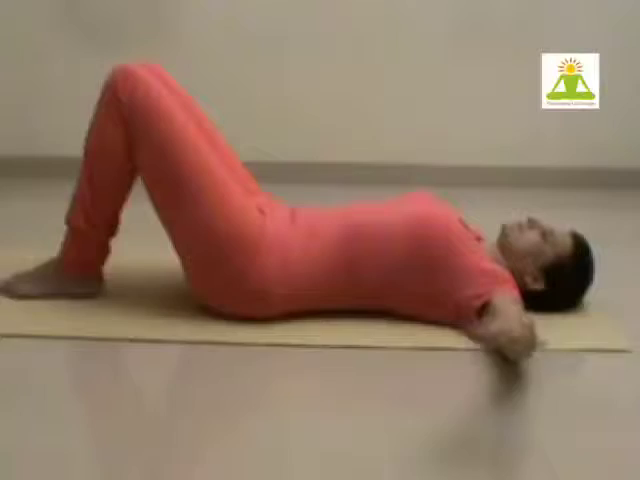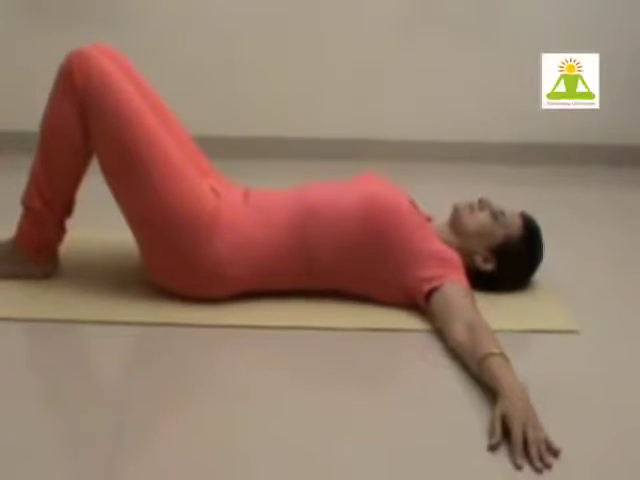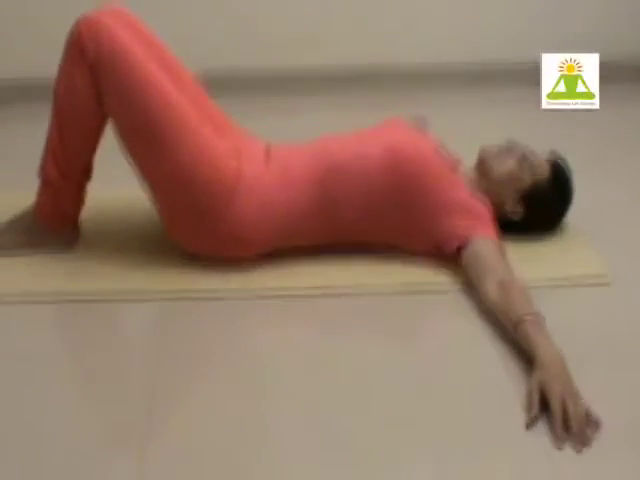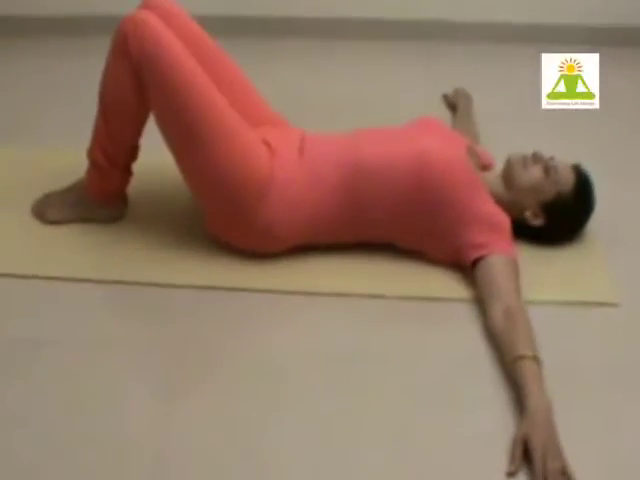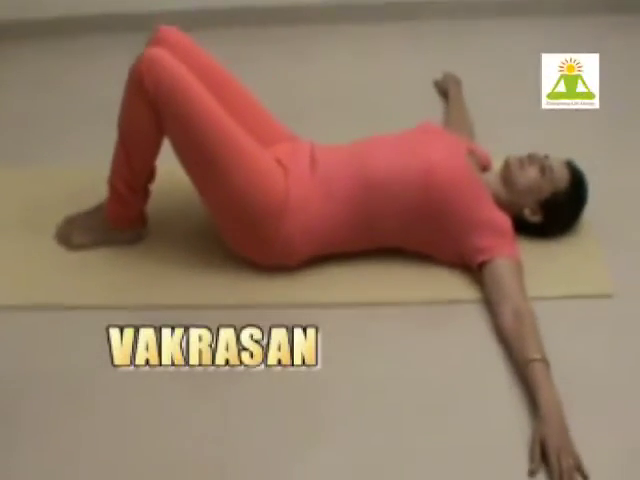
dt=1s
person 1, frame 1
left shoulder: (486, 279)
right shoulder: (470, 250)
left elbow: (511, 318)
left wrist: (516, 333)
left hip: (246, 266)
right hip: (265, 233)
left knee: (130, 88)
right knee: (141, 81)
left ankle: (76, 270)
right ankle: (79, 265)
person 1, frame 2
left shoulder: (438, 265)
right shoulder: (423, 234)
left elbow: (464, 326)
left wrist: (511, 389)
left hip: (204, 244)
right hip: (224, 210)
left knee: (87, 68)
right knee: (100, 64)
person 1, frame 3
left shoulder: (468, 214)
right shoulder: (450, 175)
left elbow: (495, 281)
left wrist: (546, 354)
left hip: (225, 206)
right hip: (246, 166)
left ankle: (52, 220)
right ankle: (56, 213)
person 1, frame 4
left shoulder: (487, 225)
right shoulder: (475, 162)
left elbow: (504, 307)
left wrist: (537, 405)
right wrist: (463, 102)
left hip: (261, 199)
right hip: (281, 149)
left ankle: (101, 195)
right ankle: (106, 187)
person 1, frame 5
left shoulder: (490, 229)
right shoulder: (471, 159)
left elbow: (513, 309)
right elbow: (454, 126)
left wrist: (550, 411)
right wrist: (452, 87)
left hip: (275, 215)
right hip: (291, 161)
left knee: (152, 67)
right knee: (164, 41)
left ankle: (121, 218)
right ankle: (126, 208)
